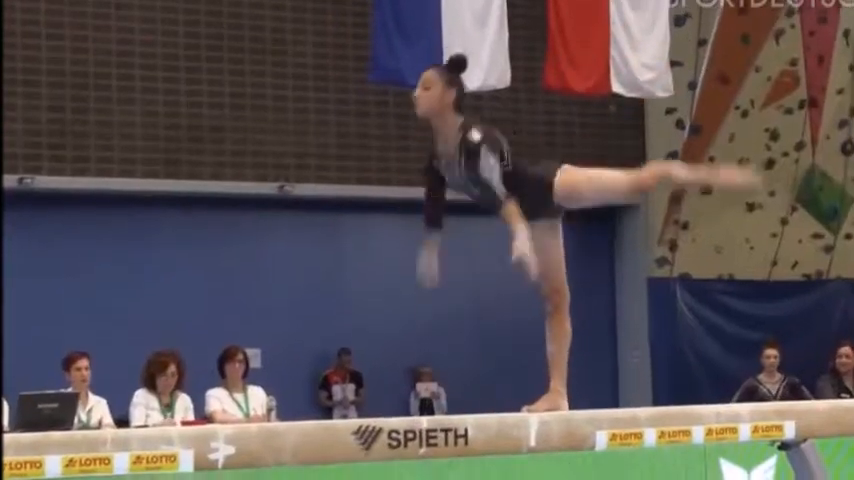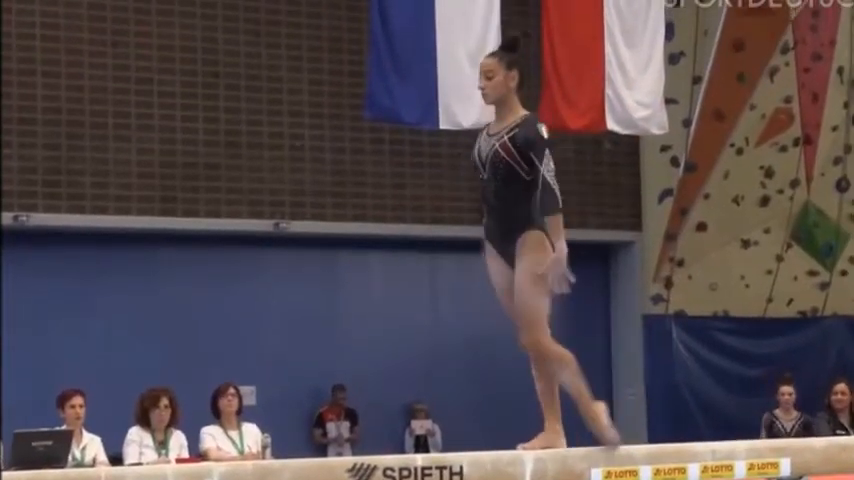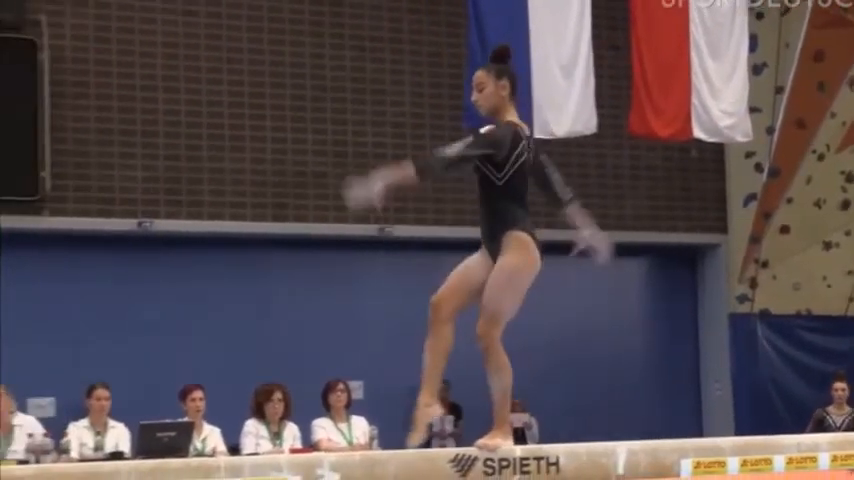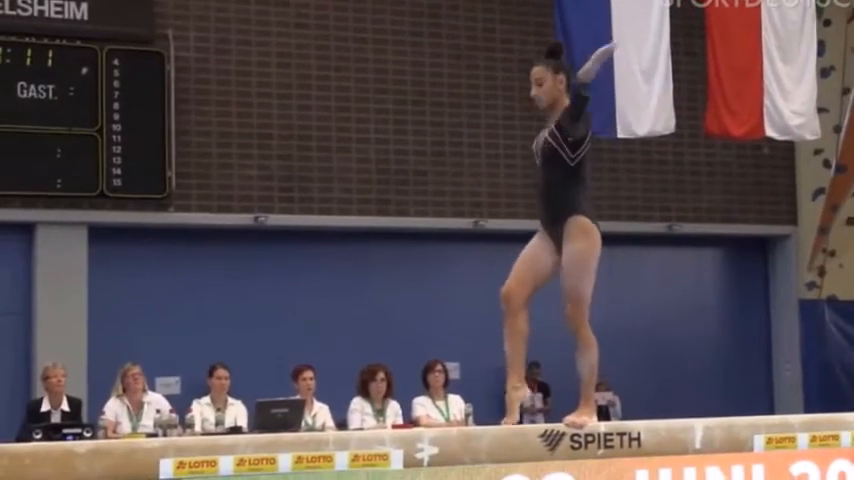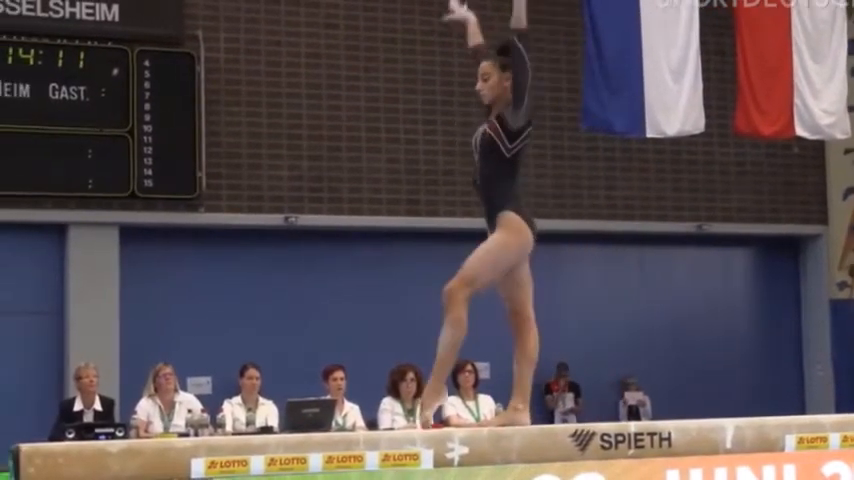
dt=1s
person 1, frame 1
left shoulder: (476, 139)
right shoulder: (437, 155)
left elbow: (499, 188)
right elbow: (433, 204)
left wrist: (520, 236)
right wrist: (430, 251)
left hip: (553, 188)
right hip: (539, 213)
right knee: (555, 302)
right ankle: (557, 393)
person 1, frame 2
left shoulder: (530, 130)
right shoulder: (486, 134)
left elbow: (548, 191)
left wrist: (559, 253)
left hip: (530, 240)
right hip: (496, 243)
left knee: (537, 339)
right knee: (530, 341)
left ankle: (591, 407)
right ankle: (552, 430)
person 1, frame 3
left shoulder: (498, 135)
right shoulder: (518, 138)
left elbow: (443, 159)
right elbow: (554, 184)
left wrist: (381, 180)
right wrist: (586, 226)
left hip: (516, 246)
right hip: (496, 248)
left knee: (488, 334)
right knee: (441, 305)
left ankle: (502, 429)
right ankle: (428, 401)
person 1, frame 4
left shoulder: (575, 117)
right shoulder: (552, 124)
left elbow: (580, 92)
left wrist: (594, 63)
left hip: (577, 228)
right hip: (549, 230)
left knee: (576, 317)
right knee: (512, 295)
left ankle: (587, 406)
right ankle: (516, 384)
person 1, frame 5
left shoulder: (516, 112)
right shoulder: (496, 114)
left elbow: (520, 59)
right elbow: (482, 58)
left hip: (512, 225)
right hip: (506, 227)
left knee: (455, 293)
right knee: (521, 318)
left ankle: (435, 388)
right ankle: (519, 406)
